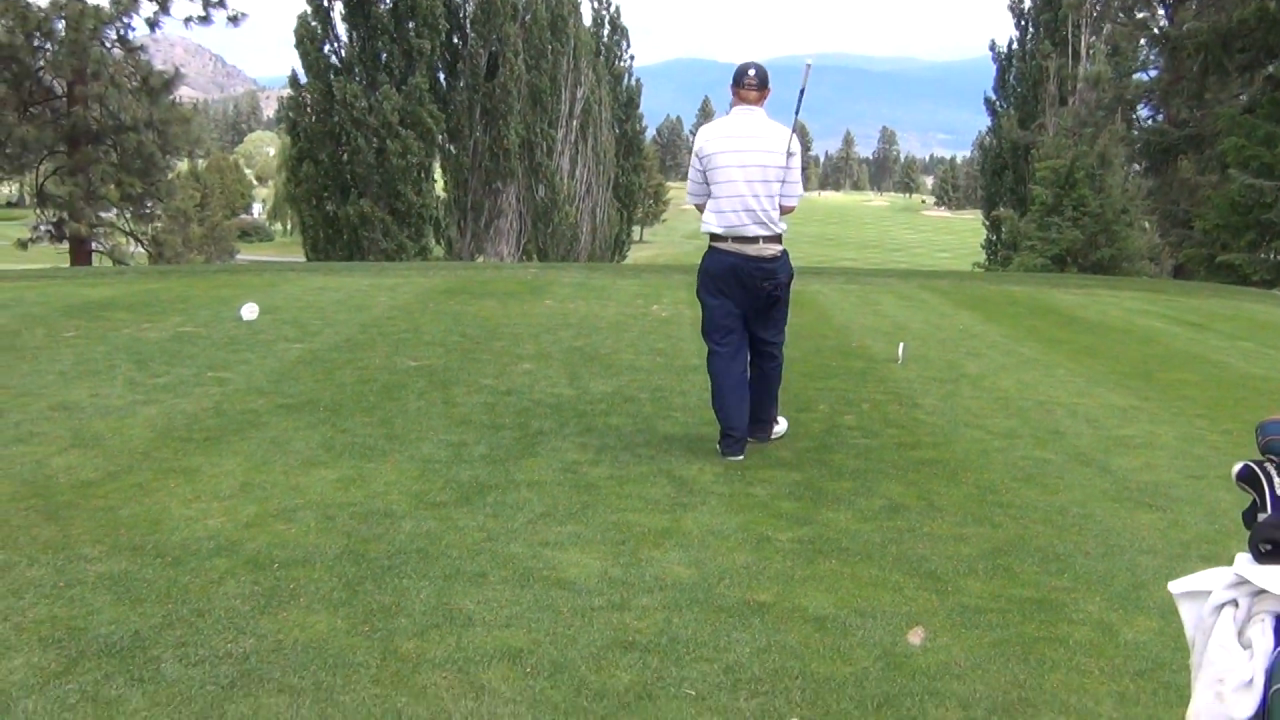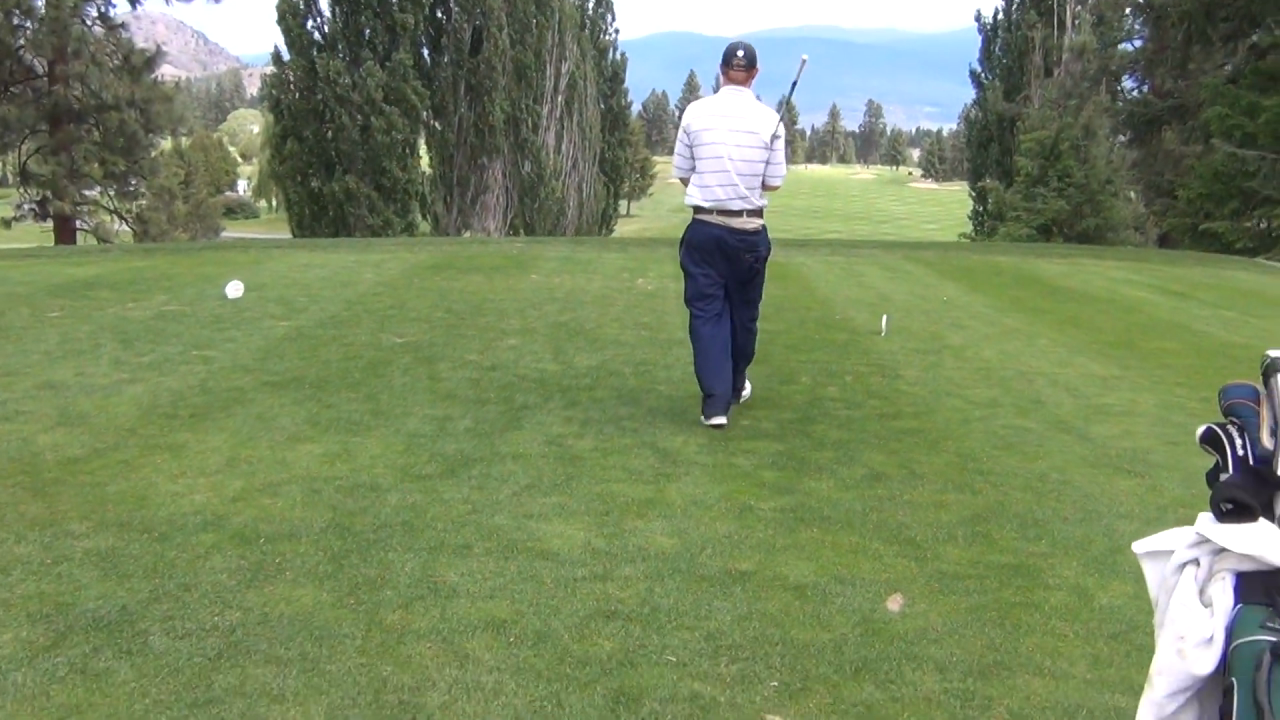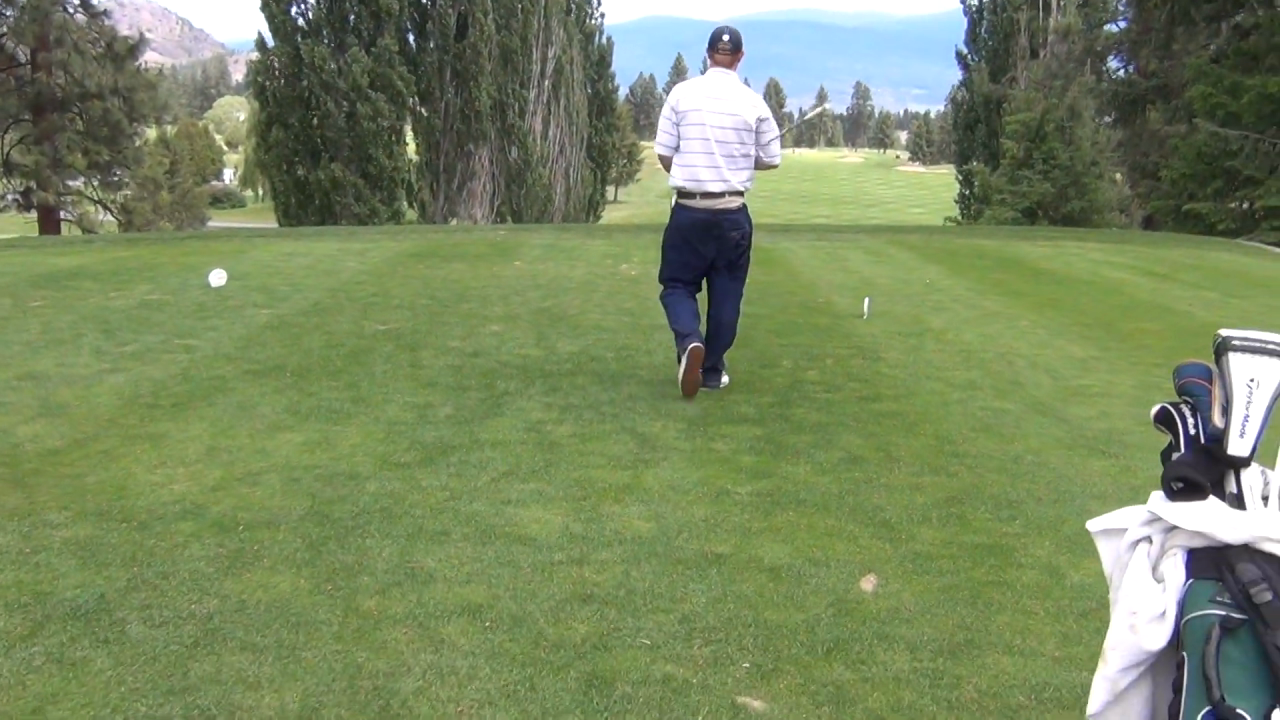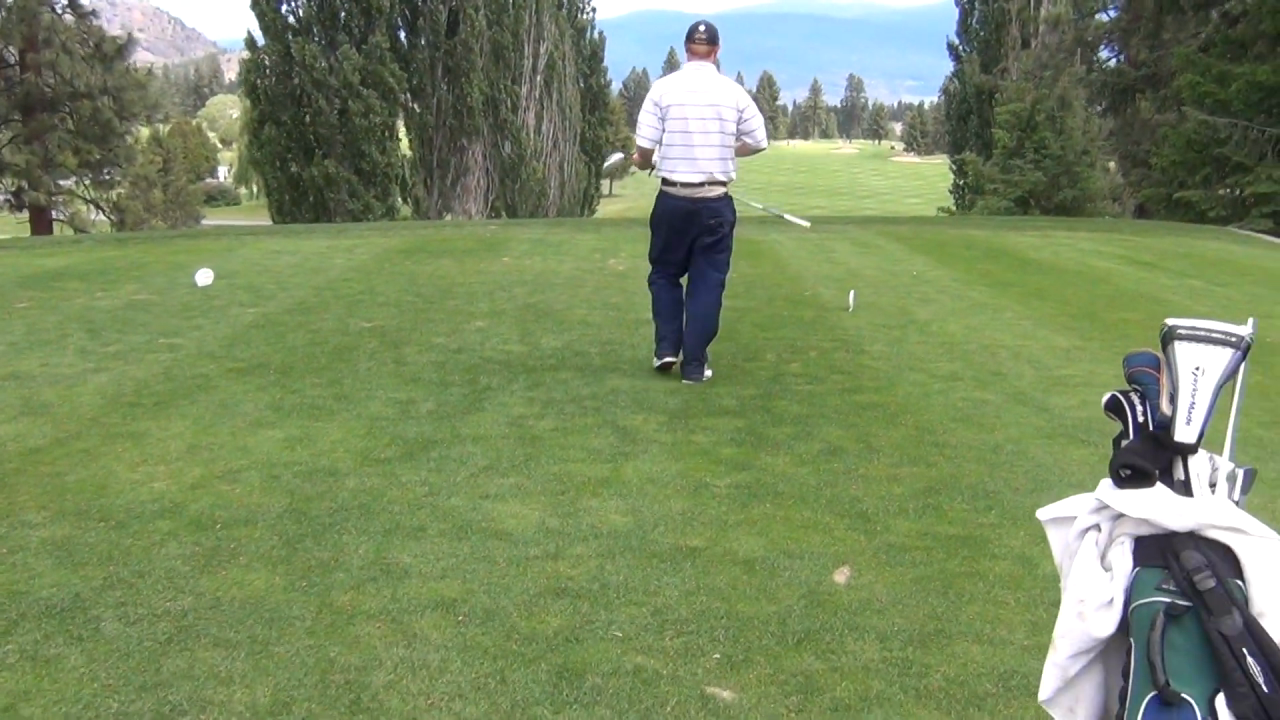
dt=0.2s
person 1, frame 1
left shoulder: (707, 135)
right shoulder: (784, 137)
left elbow: (698, 200)
right elbow: (789, 204)
left hip: (721, 256)
right hip: (769, 257)
left knee: (725, 347)
right knee: (768, 344)
left ankle: (733, 439)
right ankle: (763, 423)
person 1, frame 2
left shoulder: (696, 112)
right shoulder: (769, 119)
left elbow: (682, 174)
right elbow: (774, 183)
left hip: (704, 229)
right hip: (749, 231)
left knee: (707, 316)
right knee: (744, 315)
left ankle: (715, 403)
right ankle: (733, 387)
person 1, frame 3
left shoulder: (682, 93)
right shoulder: (754, 103)
left elbow: (664, 153)
right elbow: (771, 161)
left hip: (688, 210)
right hip: (732, 213)
left knee: (677, 286)
right knee: (726, 295)
left ankle: (690, 342)
right ankle: (713, 369)
person 1, frame 4
left shoulder: (663, 88)
right shoulder: (733, 92)
left elbow: (644, 147)
right elbow: (758, 142)
left wrist: (643, 162)
left hip: (672, 200)
right hip: (715, 202)
left knee: (664, 273)
right knee: (707, 283)
left ankle: (668, 347)
right ankle: (694, 364)
